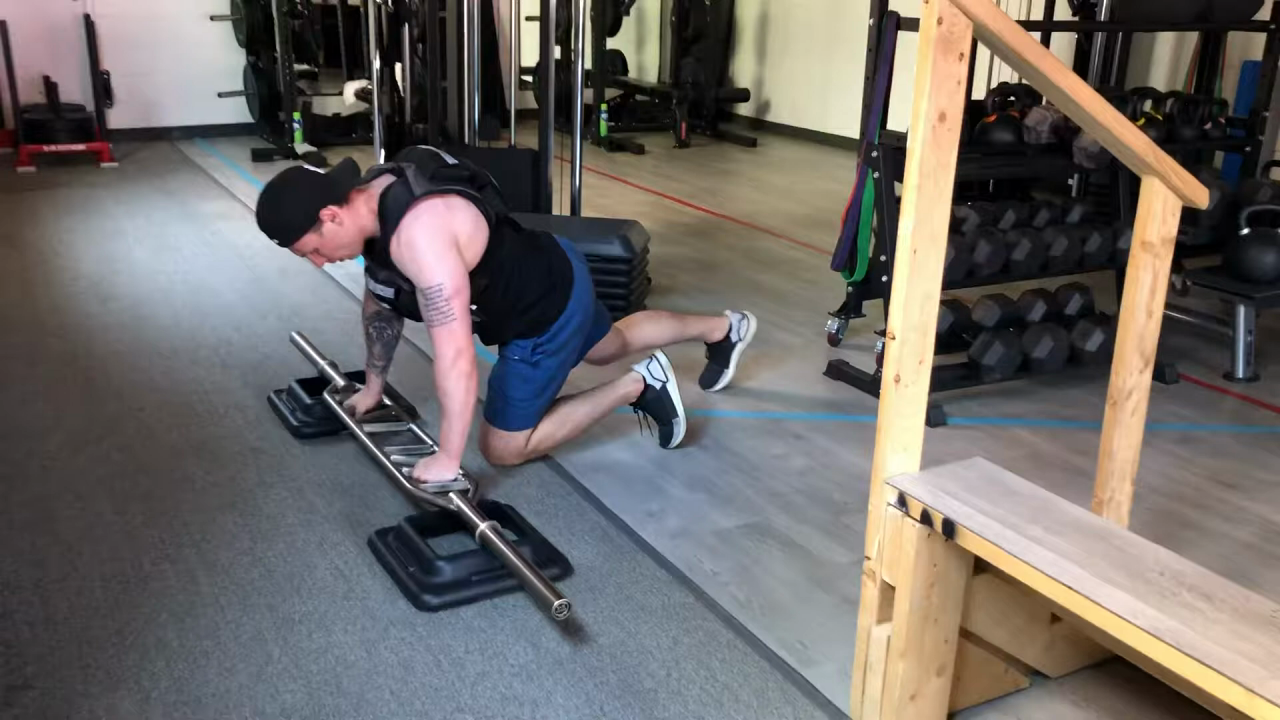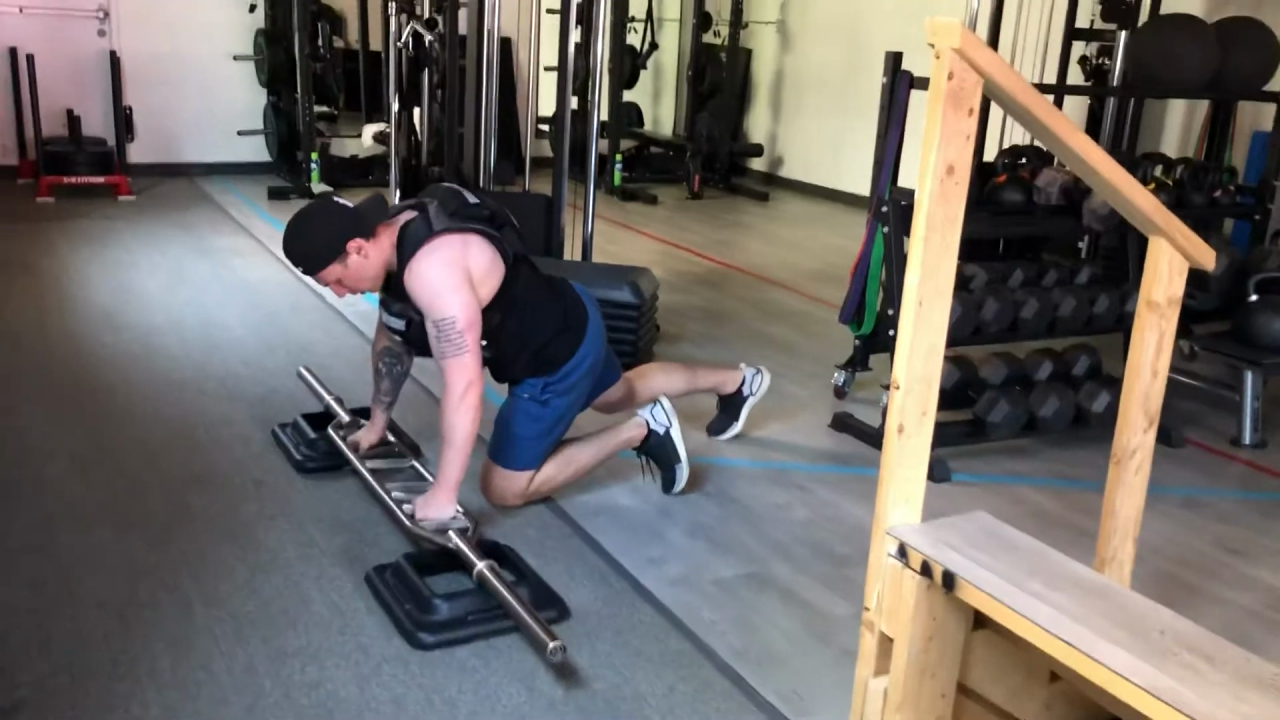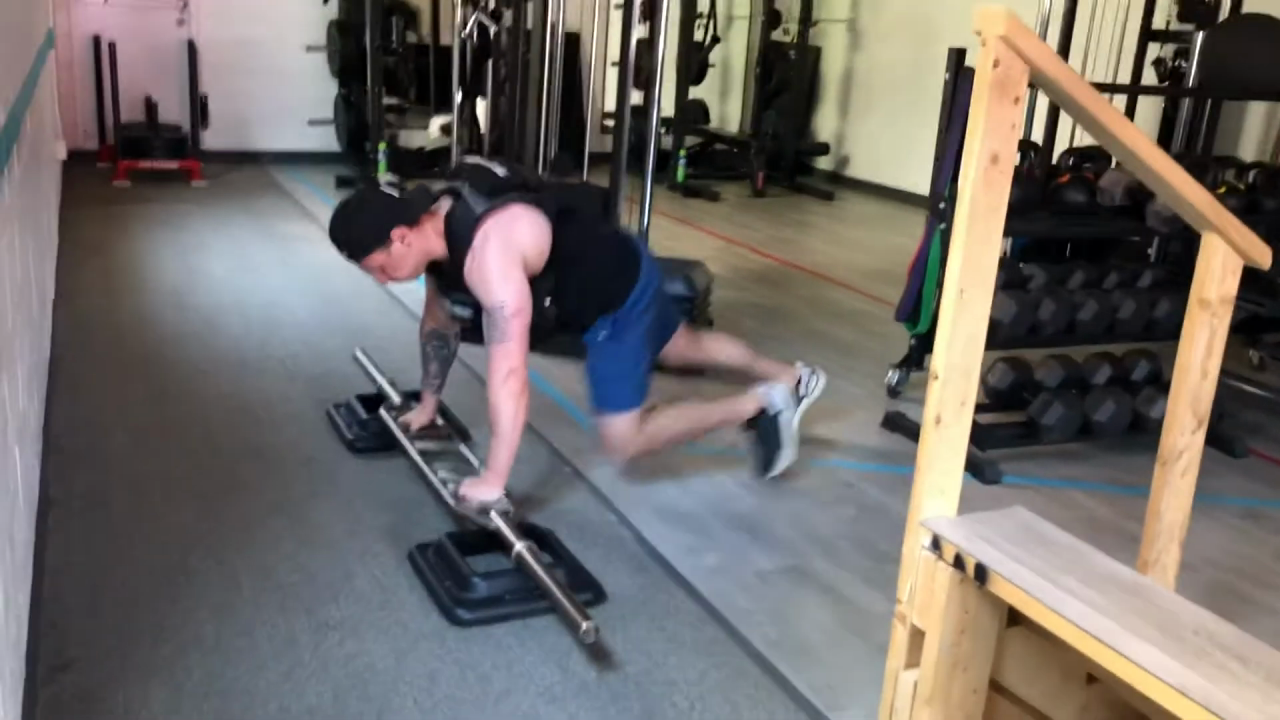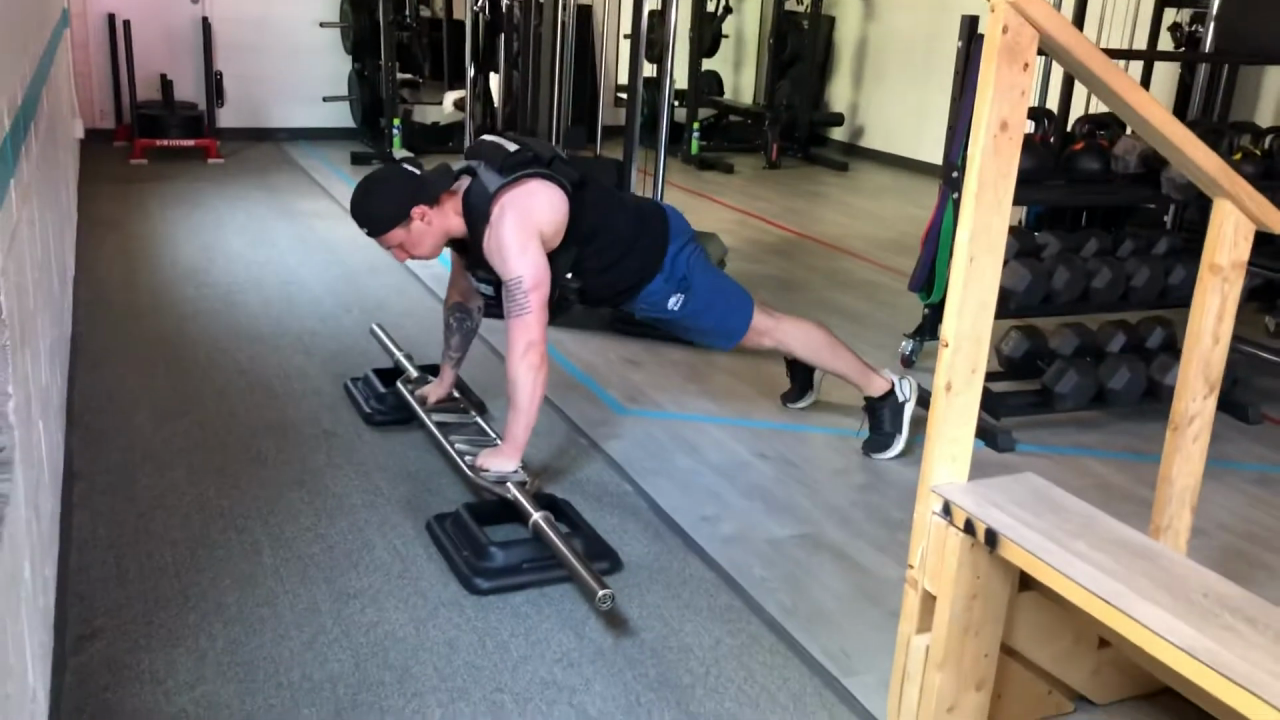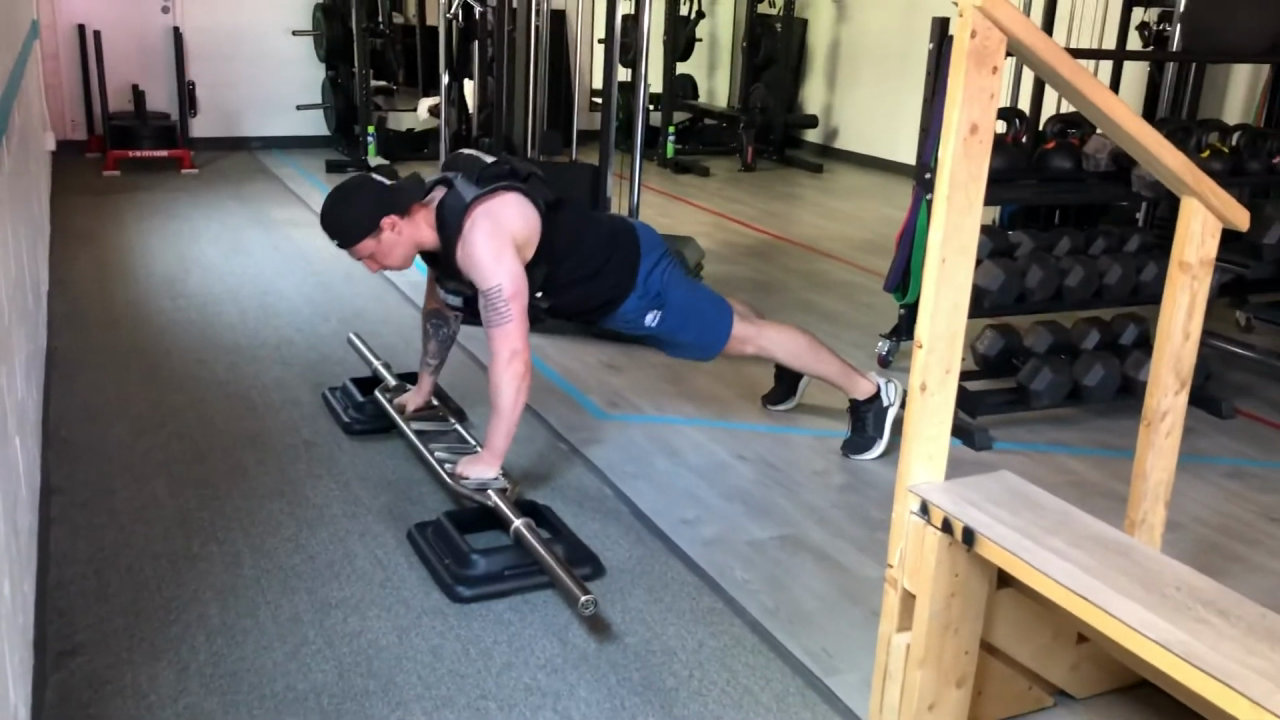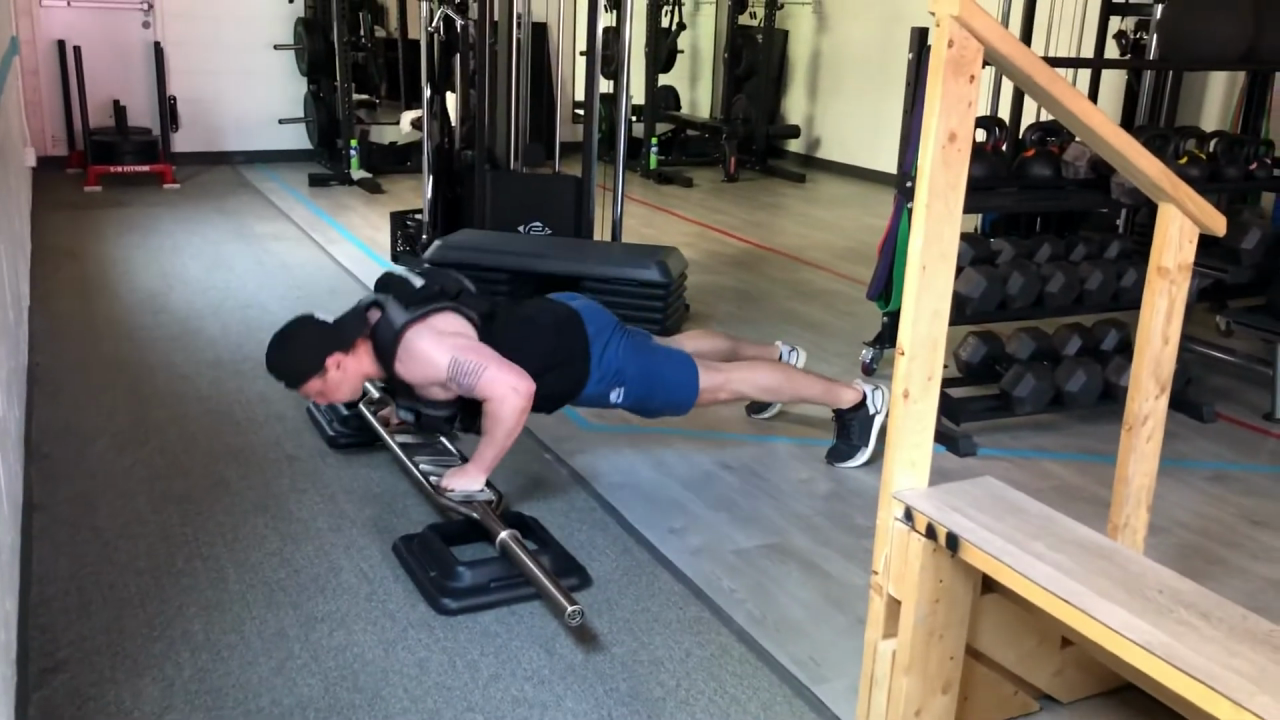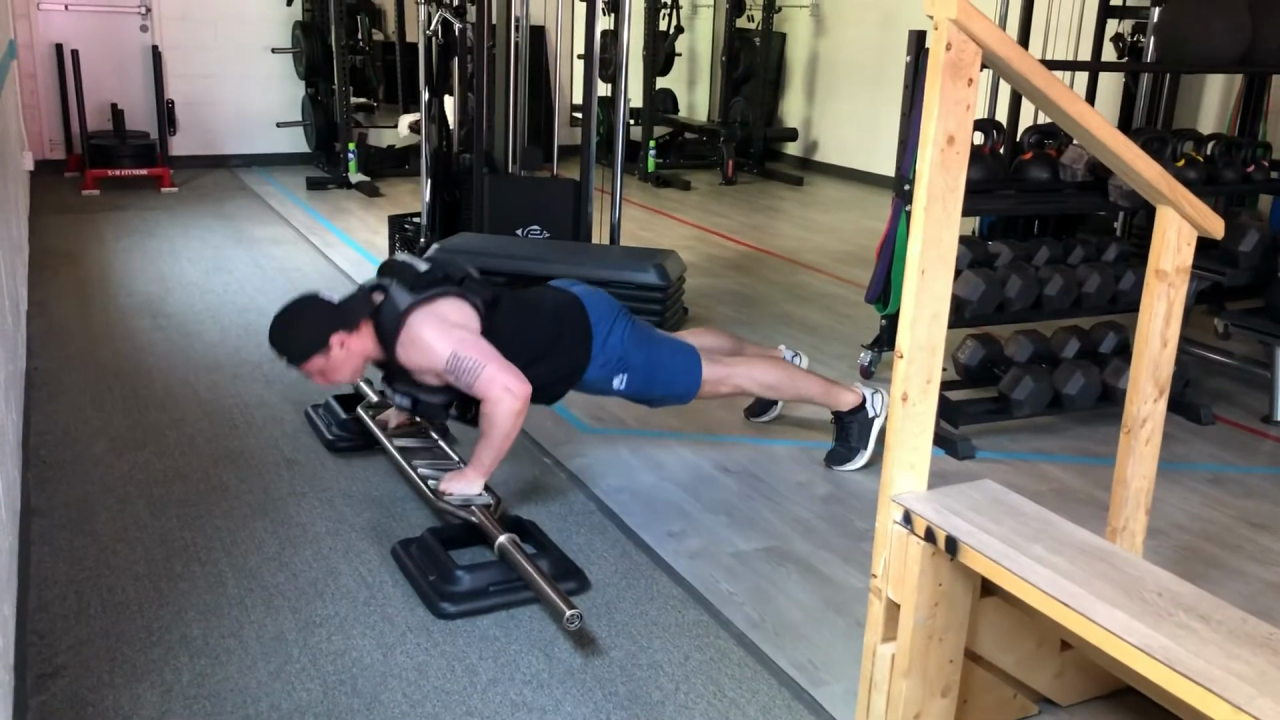
dt=0.5s
person 1, frame 1
left shoulder: (416, 231)
right shoulder: (372, 199)
left elbow: (455, 353)
right elbow: (381, 298)
left wrist: (447, 460)
right wrist: (373, 386)
left hip: (548, 308)
right hip: (550, 276)
left knee: (503, 448)
right knee: (611, 345)
left ankle: (638, 386)
right ankle: (724, 329)
person 1, frame 2
left shoulder: (431, 266)
right shoulder: (394, 236)
left elbow: (464, 386)
right elbow: (393, 336)
left wrist: (444, 495)
right wrist: (377, 420)
left hip: (559, 352)
right hip: (564, 322)
left knee: (505, 489)
right knee: (620, 394)
left ankle: (641, 431)
right ankle: (736, 381)
person 1, frame 3
left shoulder: (486, 250)
right shoulder: (436, 226)
left elbow: (509, 373)
right elbow: (439, 321)
left wrist: (493, 481)
right wrist: (428, 404)
left hip: (619, 290)
right hip: (609, 276)
left knee: (624, 442)
right knee: (683, 347)
left ankle: (759, 404)
right ankle: (788, 375)
person 1, frame 4
left shoulder: (506, 224)
right shoulder: (457, 205)
left elbow: (528, 349)
right elbow: (464, 297)
left wrist: (510, 452)
right wrist: (446, 378)
left hip: (658, 257)
right hip: (631, 262)
left knee: (760, 328)
right knee: (735, 313)
left ankle: (884, 391)
right ankle: (803, 367)
person 1, frame 5
left shoulder: (479, 237)
right shoulder: (429, 215)
left elbow: (510, 357)
right elbow: (440, 303)
left wrist: (490, 459)
right wrist: (424, 385)
left hip: (631, 276)
right hip: (602, 268)
left knee: (742, 335)
right knee: (714, 315)
left ankle: (870, 392)
right ankle: (791, 370)
person 1, frame 6
left shoulder: (413, 352)
right shoulder: (375, 323)
left elbow: (515, 390)
left wrist: (475, 471)
left hip: (590, 360)
right hip: (561, 321)
left knee: (714, 385)
right knee: (673, 349)
left ankle: (854, 399)
right ankle: (773, 352)
person 1, frame 7
left shoulder: (418, 336)
right shoulder: (376, 313)
left elbow: (511, 392)
left wrist: (474, 476)
left hip: (590, 342)
right hip: (562, 315)
left knee: (715, 377)
right knee: (680, 345)
left ankle: (853, 401)
right ankle: (775, 353)
